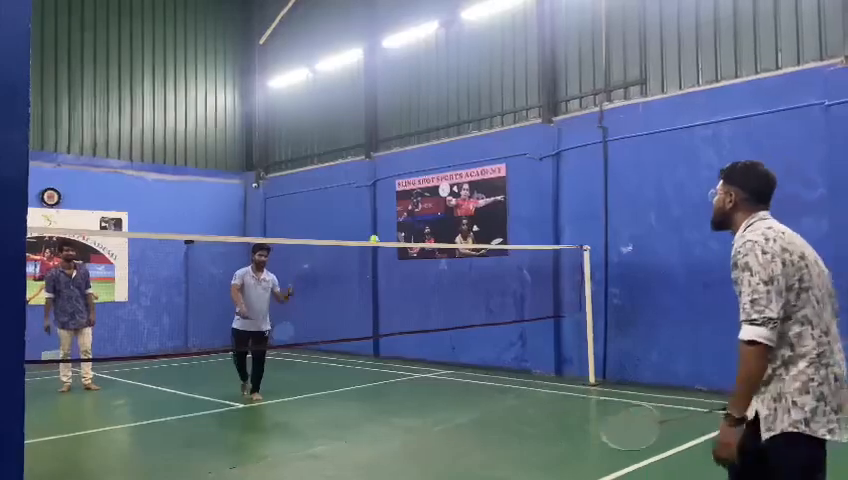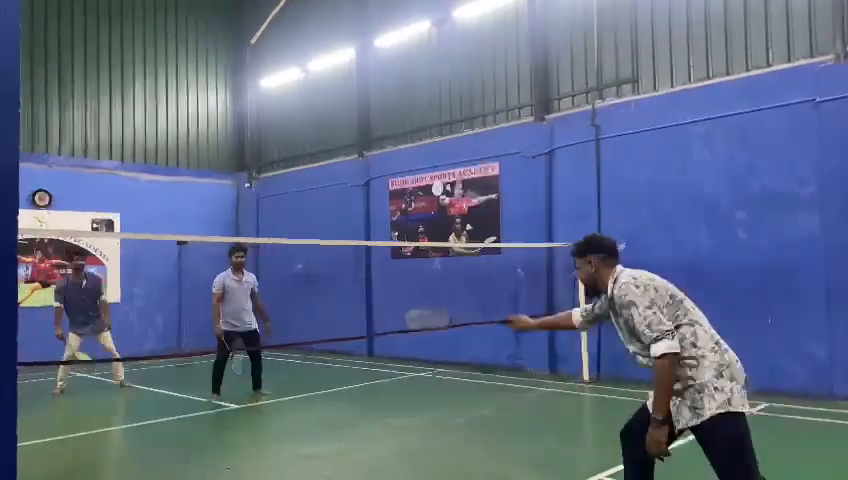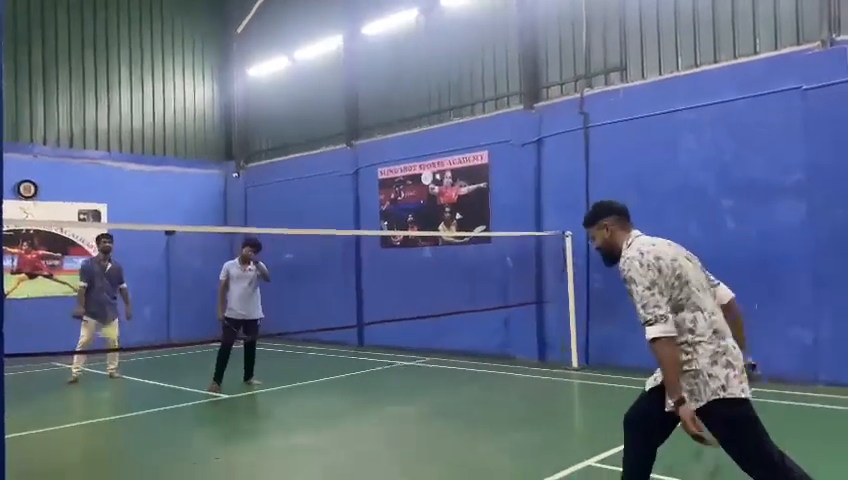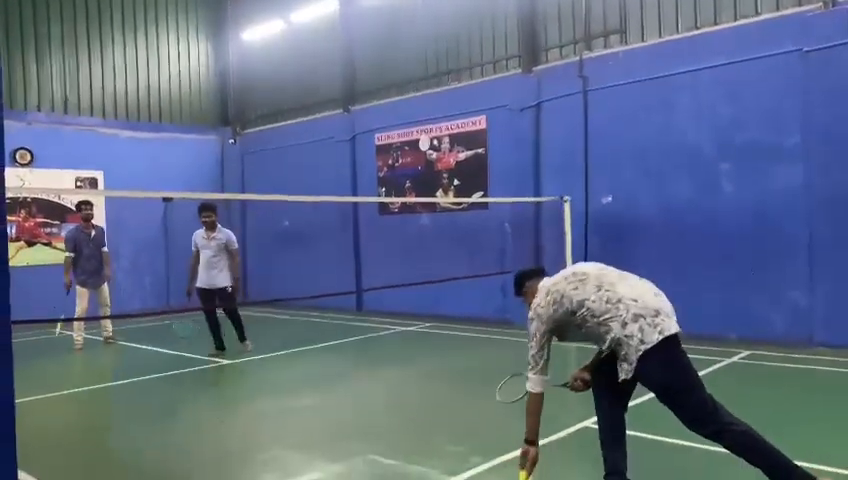
dt=0.7s
person 1, frame 1
left shoulder: (753, 244)
right shoulder: (782, 238)
left elbow: (758, 338)
left wrist: (733, 418)
left hip: (798, 403)
right hip: (798, 395)
person 1, frame 2
left shoulder: (630, 287)
right shoulder: (615, 296)
left elbow: (667, 351)
right elbow: (579, 317)
left wrist: (659, 422)
right wrist: (534, 324)
left hip: (710, 386)
right hip: (682, 387)
right knee: (635, 443)
person 1, frame 3
left shoulder: (634, 259)
right shoulder: (661, 248)
left elbow: (660, 333)
left wrist: (680, 402)
right wrist: (738, 356)
left hip: (705, 372)
right knee: (638, 426)
person 1, frame 4
left shoulder: (541, 304)
right shoulder: (577, 274)
left elbow: (536, 378)
left wrist: (531, 442)
right wrist: (590, 368)
left hip: (644, 332)
right hip: (653, 313)
left knee: (705, 417)
right knee: (606, 390)
person 2, frame 1
left shoulder: (271, 278)
right shoulder: (241, 273)
left elbow: (280, 299)
right elbow: (234, 291)
left wrist: (288, 295)
right wrist: (240, 306)
left hip: (262, 326)
right hip: (241, 325)
left knee: (259, 359)
right knee: (239, 356)
left ankle: (255, 390)
right ankle: (245, 380)
person 2, frame 2
left shoulder: (252, 278)
right shoulder: (221, 278)
left elbow: (256, 300)
right elbow: (216, 302)
left wrist: (266, 319)
right wrist: (217, 325)
left hip: (250, 326)
right hip: (228, 327)
left knee: (256, 357)
right knee: (221, 359)
left ankle: (257, 388)
right ankle: (215, 392)
person 2, frame 3
left shoulder: (258, 266)
right shoulder: (228, 266)
left elbow: (267, 278)
right elbow: (222, 289)
left wrist: (256, 262)
right wrist: (220, 309)
left hip: (252, 315)
right hip: (232, 314)
left knee: (250, 346)
right knee: (225, 346)
left ankle: (248, 376)
right ankle: (216, 381)
person 2, frame 4
left shoulder: (227, 235)
right shoulder: (196, 236)
left elbow: (235, 258)
right elbow: (195, 260)
left wrist: (236, 280)
right wrist: (191, 282)
left hip: (223, 282)
right hip: (203, 284)
left knee: (231, 311)
right knee: (210, 315)
left ankle: (243, 339)
right ankle: (219, 347)
person 3, frame 1
left shoulder: (83, 271)
right shoulder: (53, 274)
left elbow: (88, 294)
right elbow: (49, 298)
left wrist: (92, 313)
right wrist: (47, 319)
left hip: (83, 319)
right hip: (64, 320)
left knee: (86, 350)
right knee: (65, 352)
left ankle: (87, 381)
right ankle: (66, 382)
person 3, frame 2
left shoulder: (95, 280)
right shoulder: (63, 285)
left elbow: (102, 300)
right elbow: (59, 306)
left wrist: (106, 318)
right wrist: (58, 328)
left hip: (97, 322)
right hip: (77, 326)
left knee: (112, 350)
right knee: (69, 355)
left ankle: (120, 378)
right ankle: (60, 384)
person 3, frame 3
left shoulder: (117, 267)
right shoulder: (87, 264)
left elbow: (122, 288)
right elbow: (82, 287)
left wrist: (128, 306)
right wrist: (79, 307)
left hip: (111, 311)
right hip: (91, 312)
left knee: (113, 342)
right knee: (83, 341)
left ankle: (112, 370)
right ankle: (75, 373)
person 3, frame 4
left shoulder: (100, 231)
right shoulder: (72, 234)
left elbow: (104, 252)
right elbow: (69, 256)
left wrist: (107, 269)
right wrist: (67, 276)
left hip: (99, 277)
right hip: (82, 279)
left knee: (105, 305)
right knee: (81, 310)
left ankle: (107, 333)
right ankle: (78, 340)
